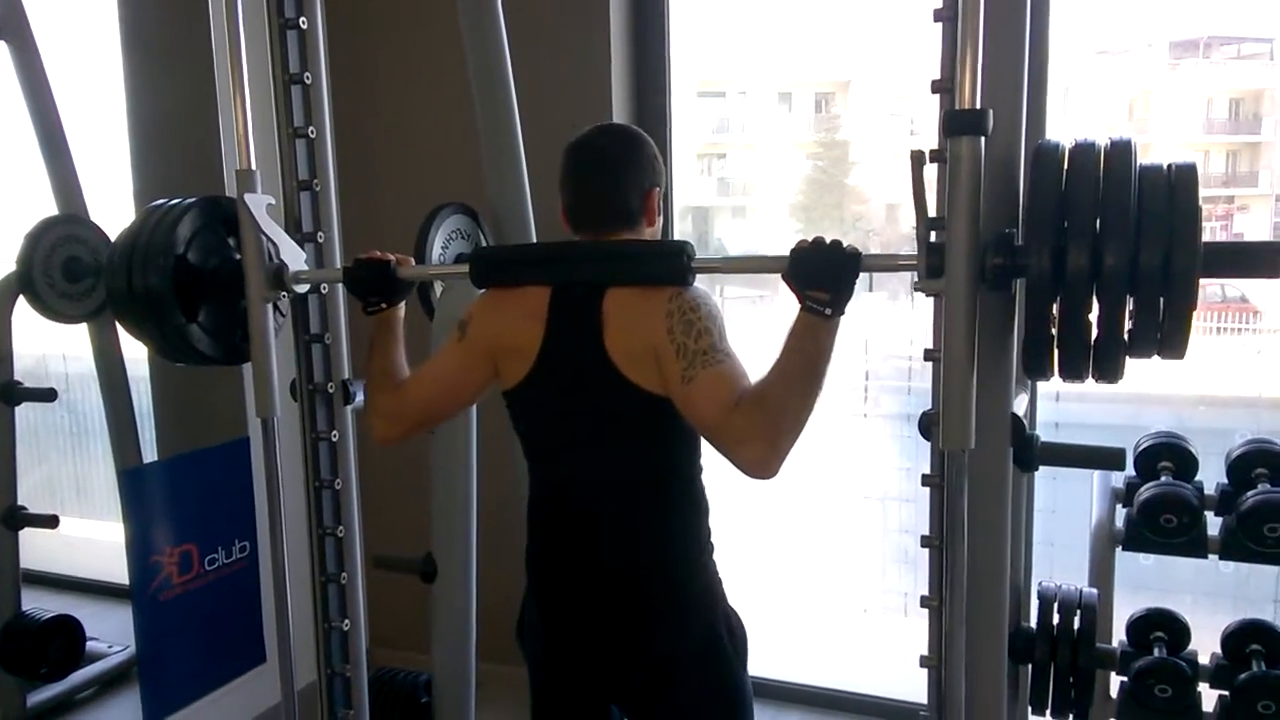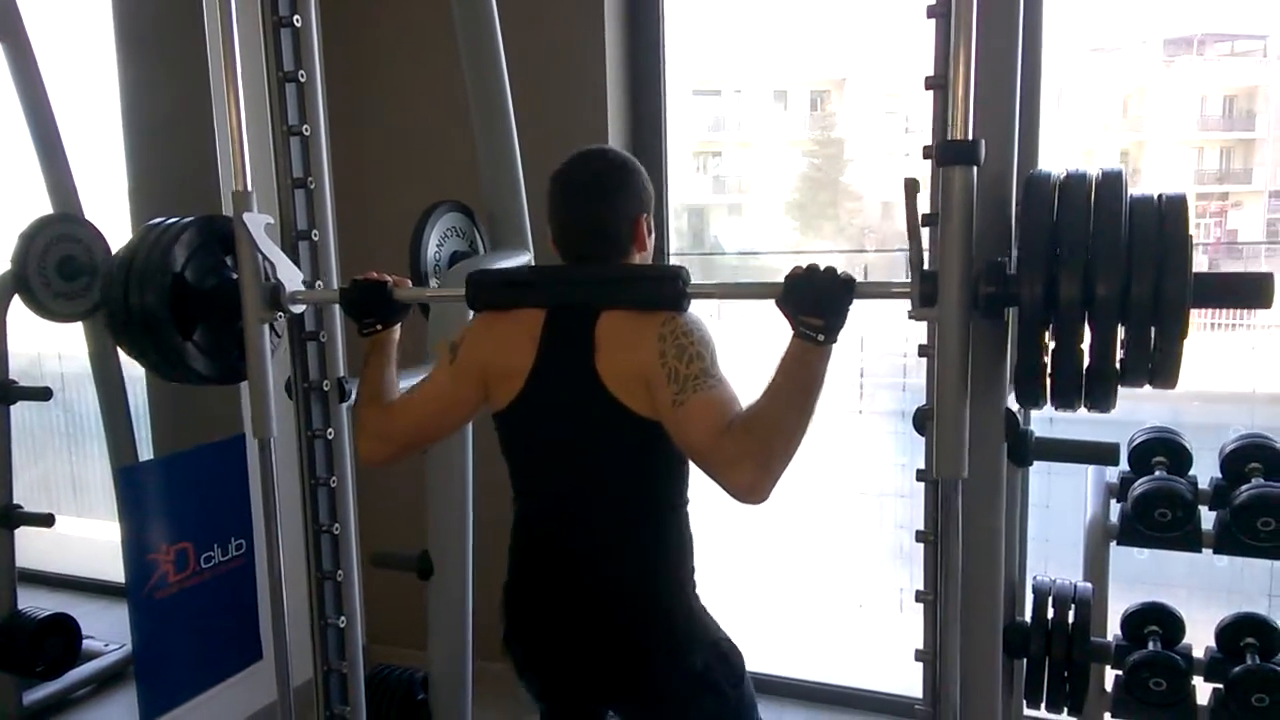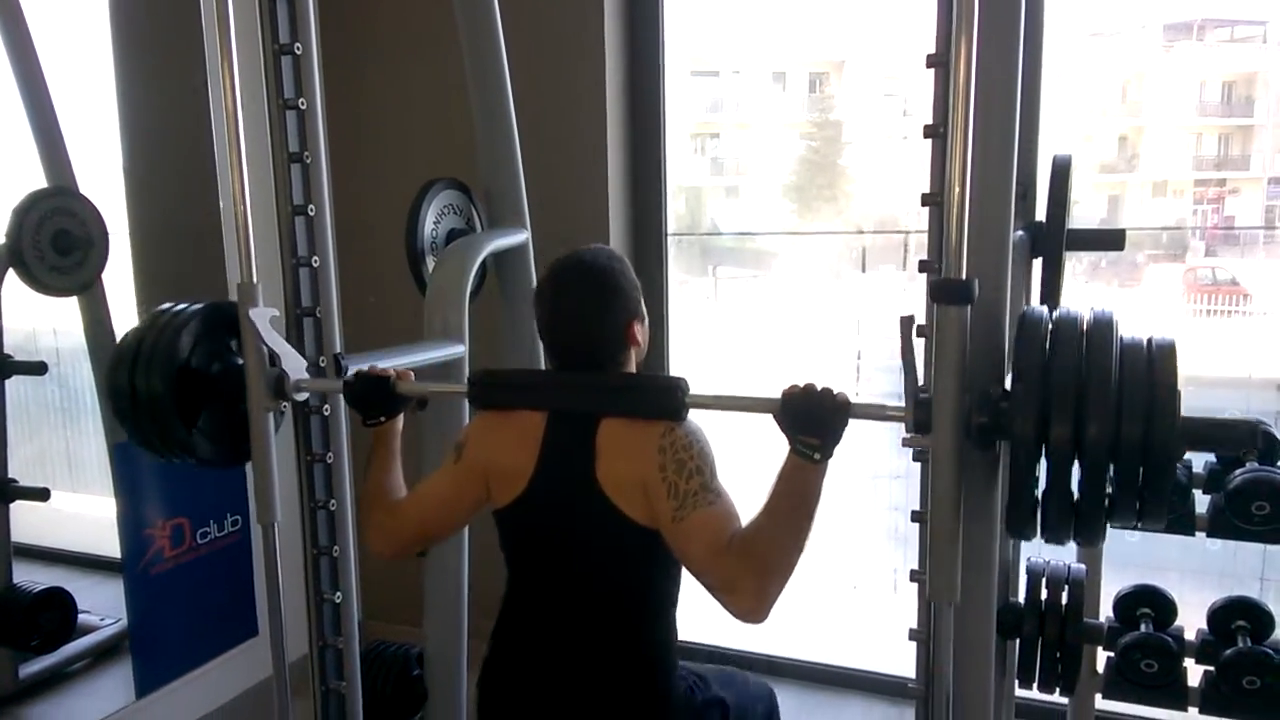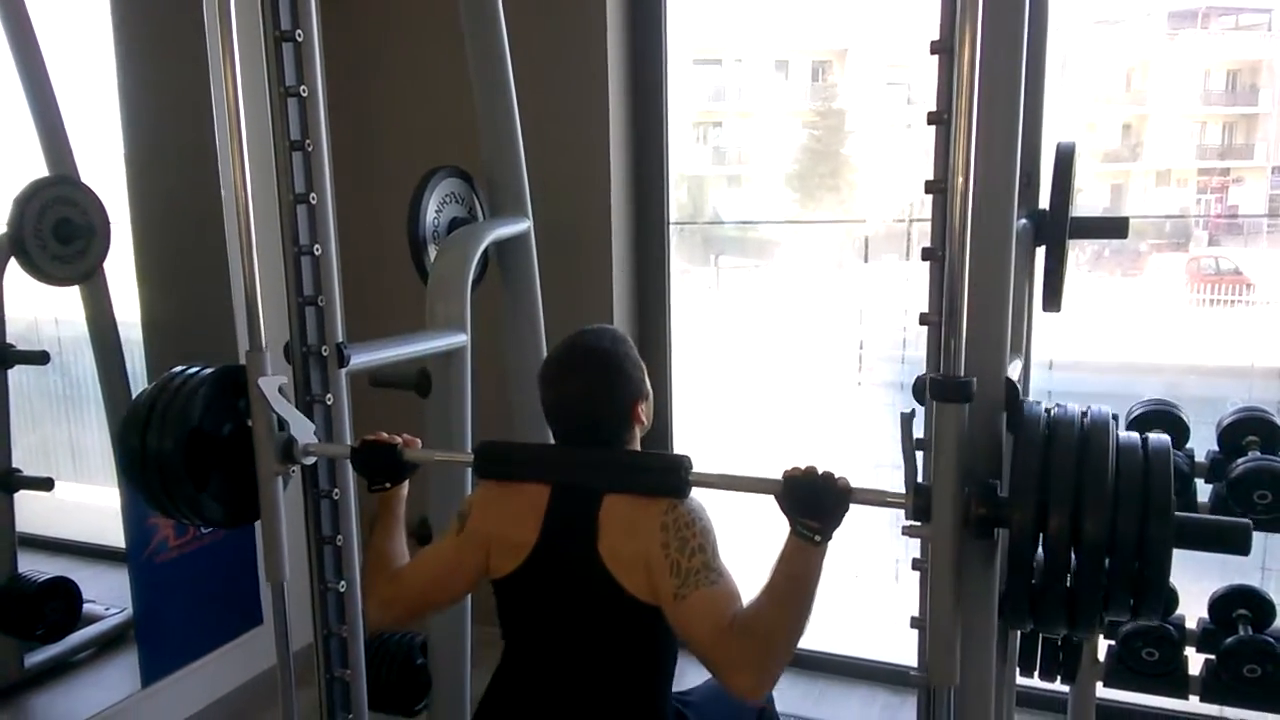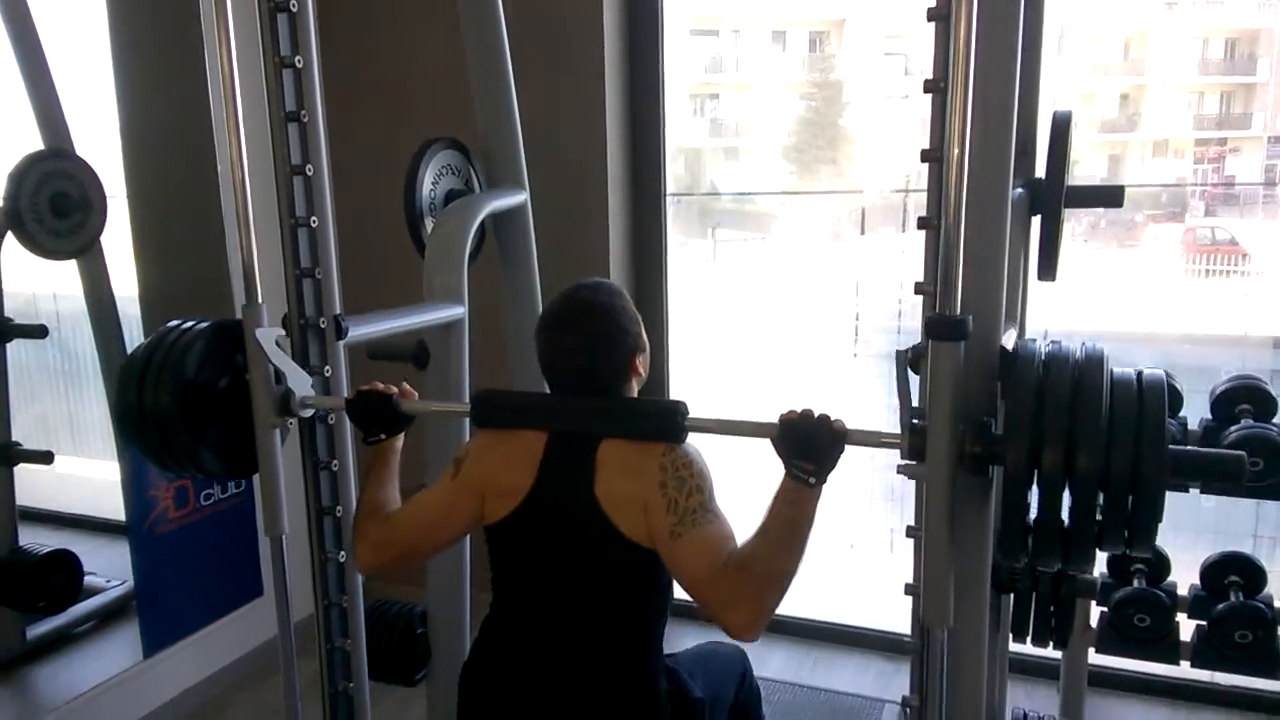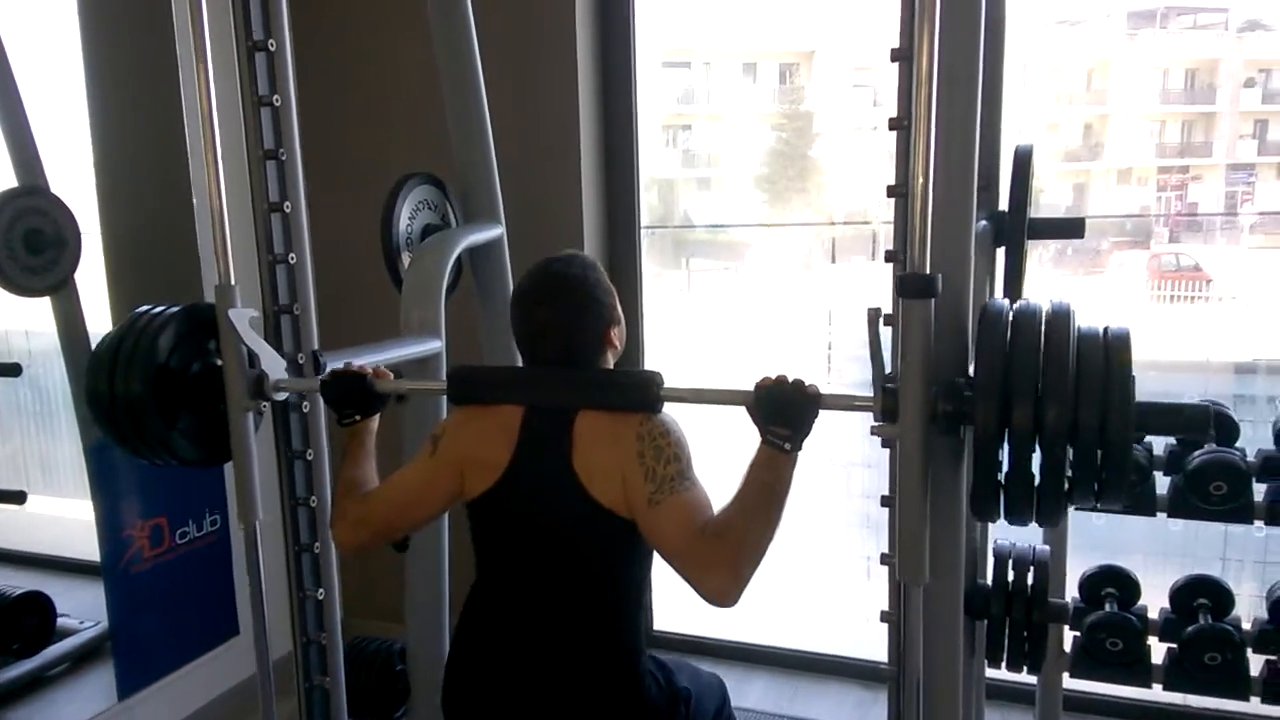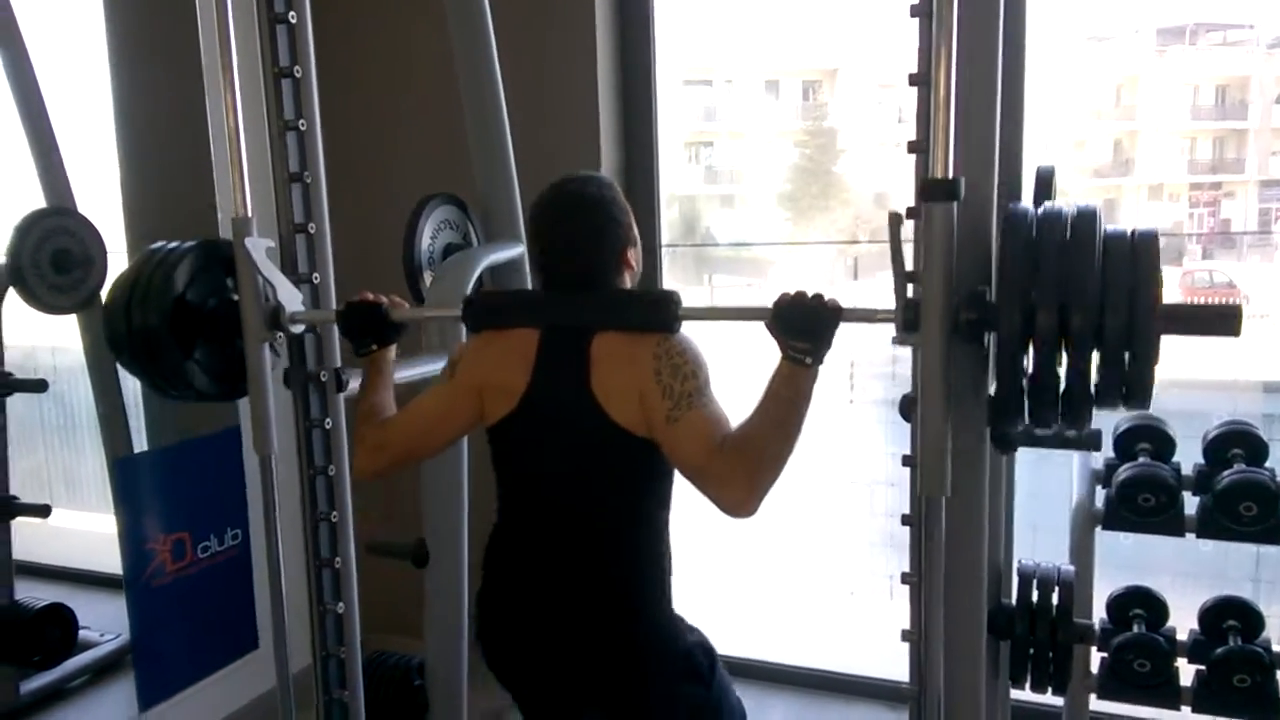
dt=0.4s
person 1, frame 1
left shoulder: (506, 309)
right shoulder: (667, 307)
left elbow: (389, 417)
right elbow: (756, 446)
left wrist: (386, 310)
right wrist: (819, 310)
left hip: (558, 603)
right hip: (669, 608)
person 1, frame 2
left shoulder: (497, 332)
right shoulder: (658, 332)
left elbow: (377, 438)
right elbow: (747, 470)
left wrist: (381, 330)
right wrist: (811, 336)
left hip: (538, 624)
right hip: (650, 632)
person 1, frame 3
left shoulder: (498, 432)
right shoulder: (658, 440)
left elbow: (386, 534)
right elbow: (746, 588)
left wrist: (386, 422)
right wrist: (808, 453)
person 1, frame 4
left shoulder: (500, 501)
right shoulder: (662, 517)
left elbow: (384, 603)
right elbow: (748, 674)
left wrist: (391, 489)
right wrist: (808, 536)
person 1, frame 5
left shoulder: (496, 450)
right shoulder: (659, 462)
left elbow: (374, 549)
right elbow: (741, 610)
left wrist: (385, 440)
right wrist: (802, 478)
right knee: (727, 669)
person 1, frame 6
left shoulder: (474, 428)
right shoulder: (637, 434)
left elbow: (354, 527)
right elbow: (718, 575)
left wrist: (361, 420)
right wrist: (779, 445)
person 1, frame 7
left shoulder: (492, 350)
right shoulder: (652, 352)
left elbow: (373, 454)
right elbow: (737, 486)
left wrist: (378, 350)
right wrist: (799, 357)
left hip: (512, 633)
right hip: (621, 644)
